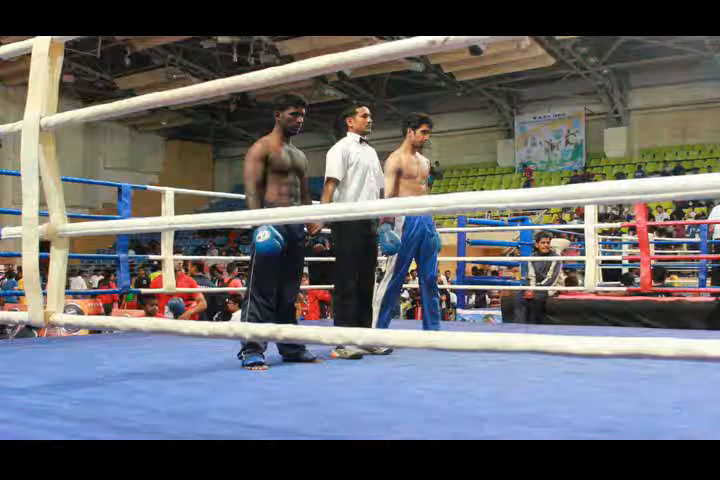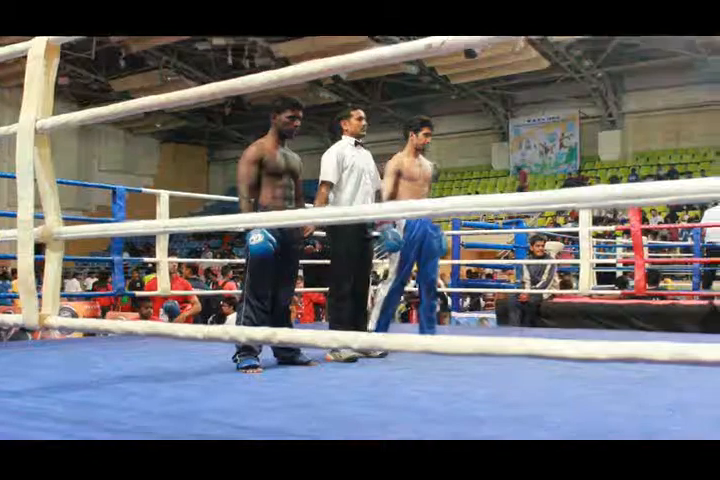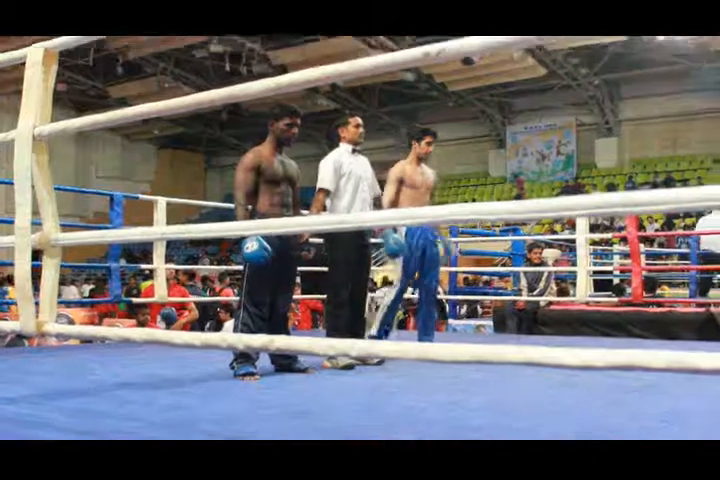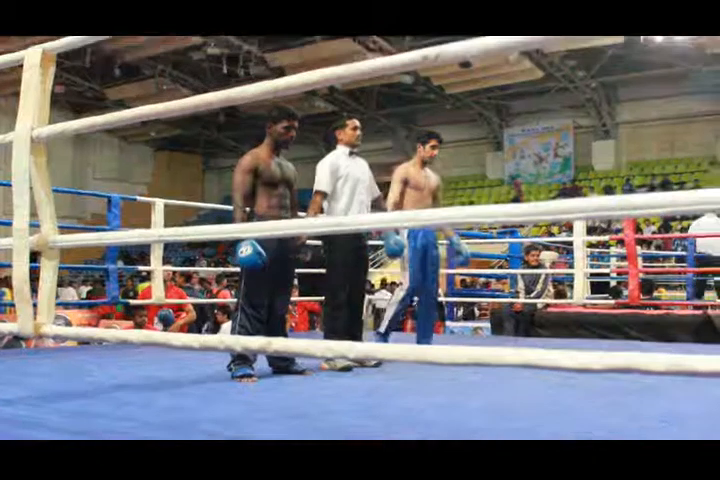
dt=0.1s
person 1, frame 1
left shoulder: (300, 156)
right shoulder: (261, 148)
right elbow: (251, 188)
right wrist: (260, 222)
left hip: (296, 225)
right hip: (272, 222)
left knee: (289, 291)
right knee: (262, 290)
left ankle: (291, 347)
right ankle: (251, 350)
person 1, frame 2
left shoulder: (294, 158)
right shoulder: (256, 151)
right elbow: (244, 190)
left wrist: (305, 228)
right wrist: (252, 225)
left hip: (290, 227)
right hip: (266, 225)
left knee: (284, 294)
right knee: (257, 293)
left ankle: (286, 350)
right ankle: (246, 353)
person 1, frame 3
left shoulder: (292, 165)
right shoulder: (254, 158)
right elbow: (241, 198)
left wrist: (301, 235)
right wrist: (248, 232)
left hip: (288, 234)
right hip: (263, 232)
left knee: (282, 300)
right knee: (255, 299)
left ankle: (284, 357)
right ankle: (243, 360)
person 1, frame 4
left shoulder: (289, 168)
right shoulder: (251, 160)
right elbow: (239, 200)
left wrist: (299, 237)
right wrist: (244, 236)
left hip: (285, 236)
right hip: (261, 235)
left knee: (280, 303)
right knee: (252, 301)
left ankle: (281, 358)
right ankle: (241, 362)
person 2, frame 1
left shoulder: (371, 152)
right shoulder: (342, 148)
left elbow: (380, 186)
right elbow: (331, 183)
left hip: (369, 221)
right hip: (349, 221)
left knee: (366, 281)
right knee: (347, 281)
right ankle: (342, 341)
person 2, frame 2
left shoulder: (366, 154)
right shoulder: (337, 151)
left elbow: (377, 189)
right elbow: (325, 187)
left hip: (364, 224)
right hip: (344, 224)
left knee: (361, 284)
right knee: (342, 284)
right ankle: (337, 344)
person 2, frame 3
left shoulder: (364, 162)
right shoulder: (334, 159)
left elbow: (376, 195)
right elbow: (322, 194)
left hip: (362, 232)
right hip: (342, 232)
left knee: (359, 291)
right knee: (339, 292)
person 2, frame 4
left shoulder: (363, 164)
right shoulder: (331, 161)
left elbow: (376, 197)
right elbow: (319, 196)
left hip: (360, 234)
right hip: (339, 234)
left knee: (357, 293)
right knee: (337, 293)
person 3, frame 1
left shoulder: (424, 161)
right shoulder: (396, 160)
right elbow: (387, 196)
left wrist: (433, 225)
right wrist: (386, 227)
left hip: (426, 221)
right hip: (406, 221)
left knee: (429, 278)
right knee: (394, 277)
left ankle: (432, 329)
right ankle: (377, 328)
person 3, frame 2
left shoulder: (429, 165)
right shoulder: (397, 162)
right elbow: (386, 196)
left wrist: (439, 231)
right wrist: (386, 226)
left hip: (428, 223)
right hip: (408, 223)
left knee: (429, 281)
right knee: (396, 279)
left ankle: (428, 333)
right ankle: (376, 330)
person 3, frame 3
left shoulder: (431, 175)
right shoulder: (399, 170)
right elbow: (388, 204)
left wrist: (445, 238)
right wrist: (387, 233)
left hip: (427, 232)
right hip: (408, 230)
left knee: (429, 289)
right knee: (401, 285)
left ankle: (425, 339)
right ankle: (377, 334)
person 3, frame 4
left shoulder: (434, 178)
right shoulder: (404, 171)
right elbow: (392, 203)
left wrist: (455, 240)
right wrist: (390, 233)
left hip: (429, 233)
right hip: (411, 231)
left knee: (430, 291)
right knee: (411, 285)
left ankle: (424, 342)
right ankle: (382, 332)
